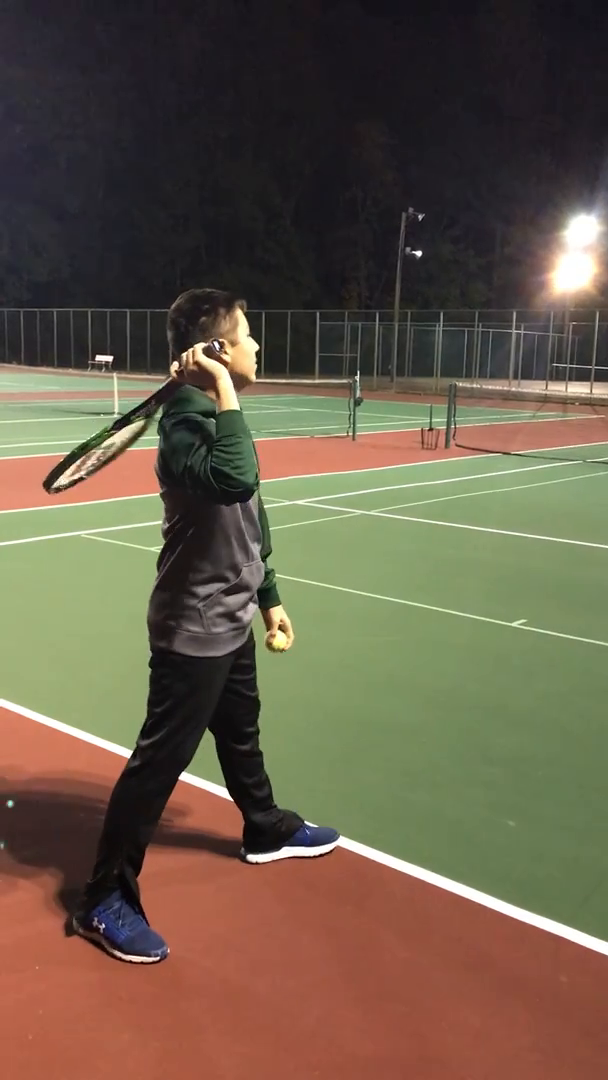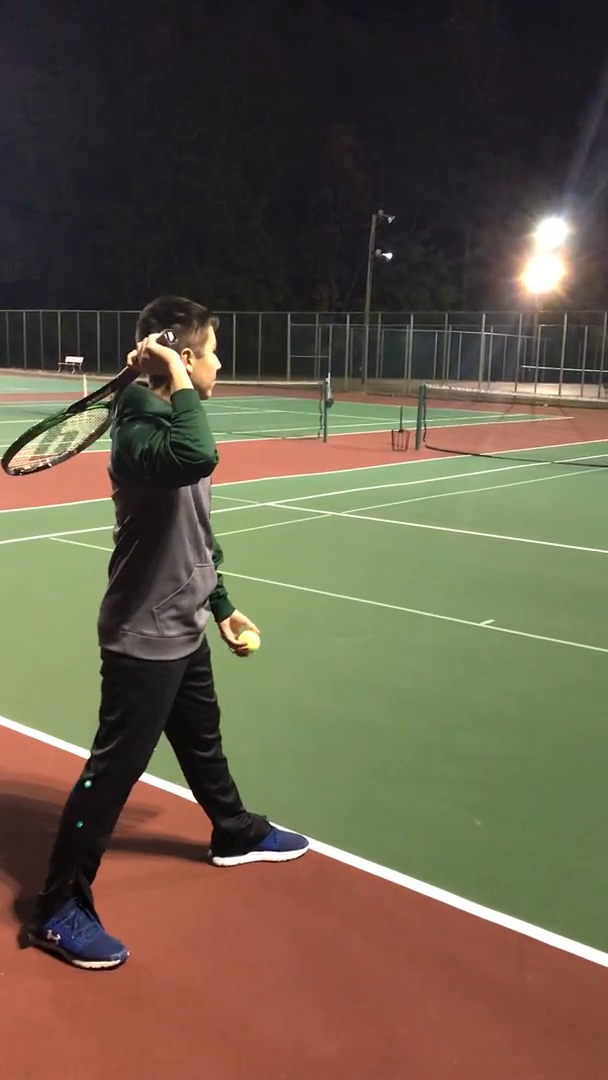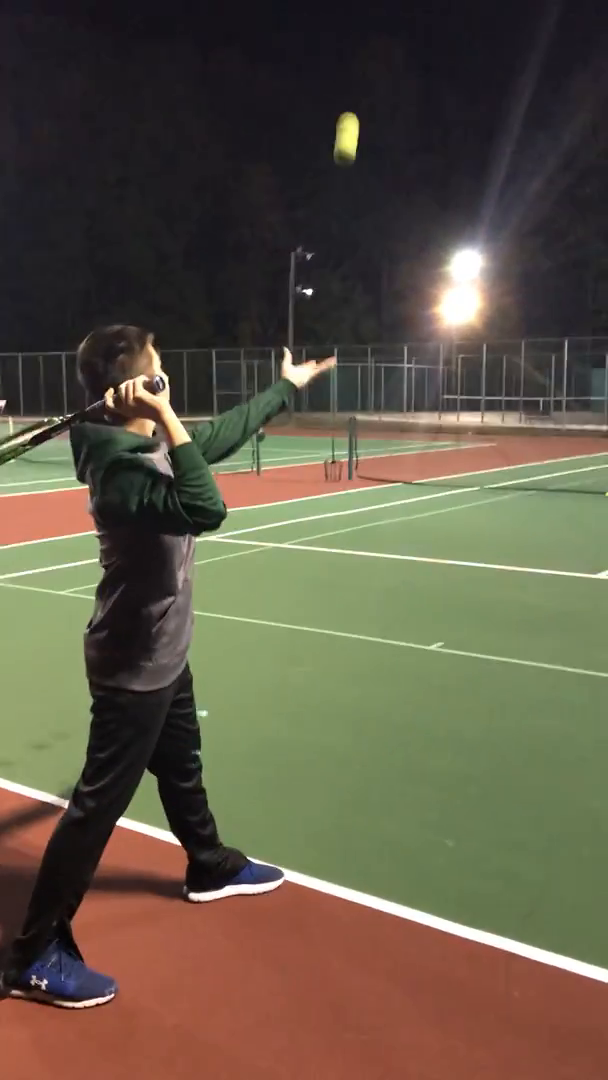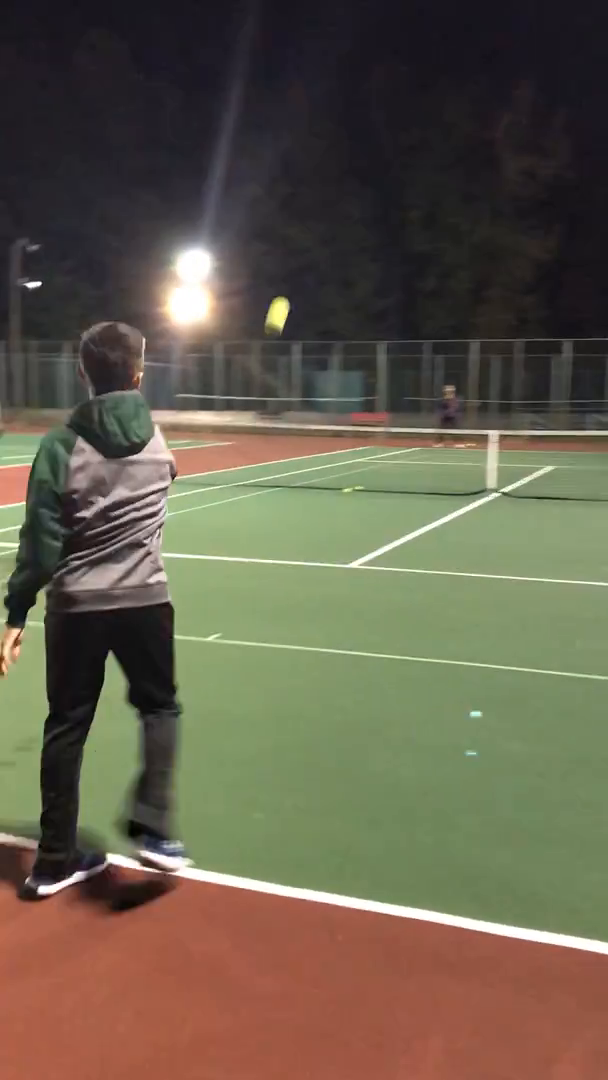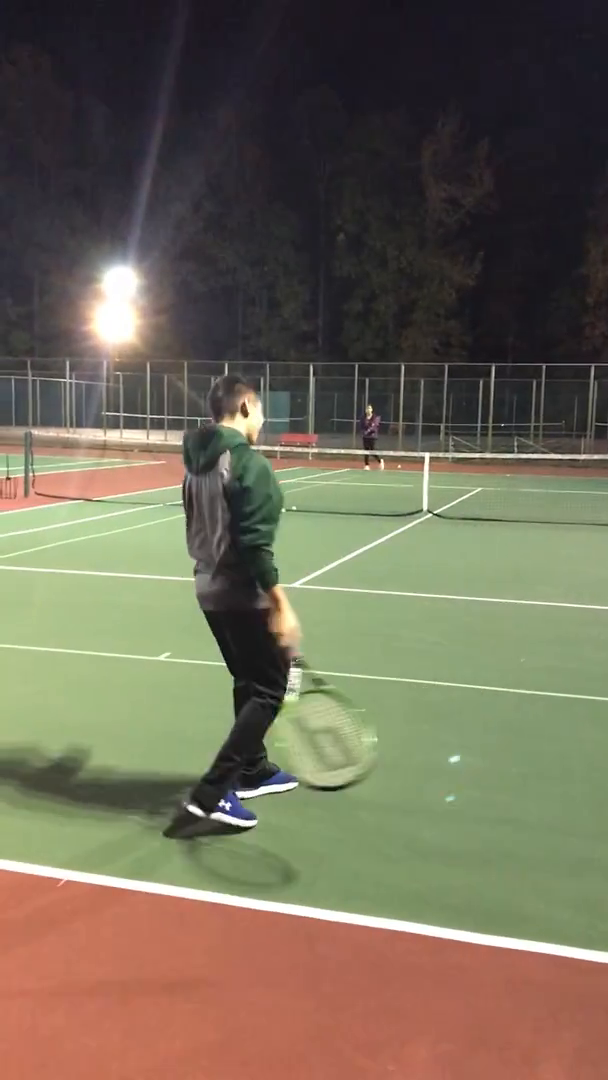
dt=1s
person 1, frame 1
left shoulder: (225, 419)
right shoulder: (185, 430)
right elbow: (235, 483)
left wrist: (268, 595)
right wrist: (224, 395)
left hip: (232, 619)
right hip: (192, 628)
left knee: (241, 732)
right knee: (161, 758)
left ankle: (268, 830)
right ankle: (105, 899)
person 1, frame 2
left shoulder: (171, 423)
right shoulder: (139, 432)
right elbow: (198, 458)
left wrist: (221, 606)
right wrist: (177, 381)
left hip: (183, 628)
right hip: (143, 635)
left knee: (202, 737)
right knee: (113, 770)
left ankle: (236, 833)
right ankle: (59, 911)
person 1, frame 3
left shoulder: (150, 445)
right shoulder: (120, 471)
left elbow: (222, 433)
right elbow: (205, 510)
left wrist: (285, 387)
right wrist: (165, 417)
left hip: (161, 653)
right hip: (131, 665)
left knee: (181, 762)
right knee: (101, 801)
left ankle: (212, 866)
person 1, frame 4
left shoulder: (61, 444)
right shoulder: (157, 445)
left hip: (75, 605)
right hip: (144, 601)
left knee: (67, 726)
right knee: (159, 712)
left ankle: (57, 857)
right ankle: (149, 823)
person 1, frame 5
left shoulder: (201, 462)
right shoulder: (249, 464)
right elbow: (257, 544)
right wrist: (280, 604)
left hip: (215, 592)
right hip: (244, 596)
left knee: (253, 687)
right knee: (269, 690)
left ankle: (252, 769)
right ankle: (211, 792)
